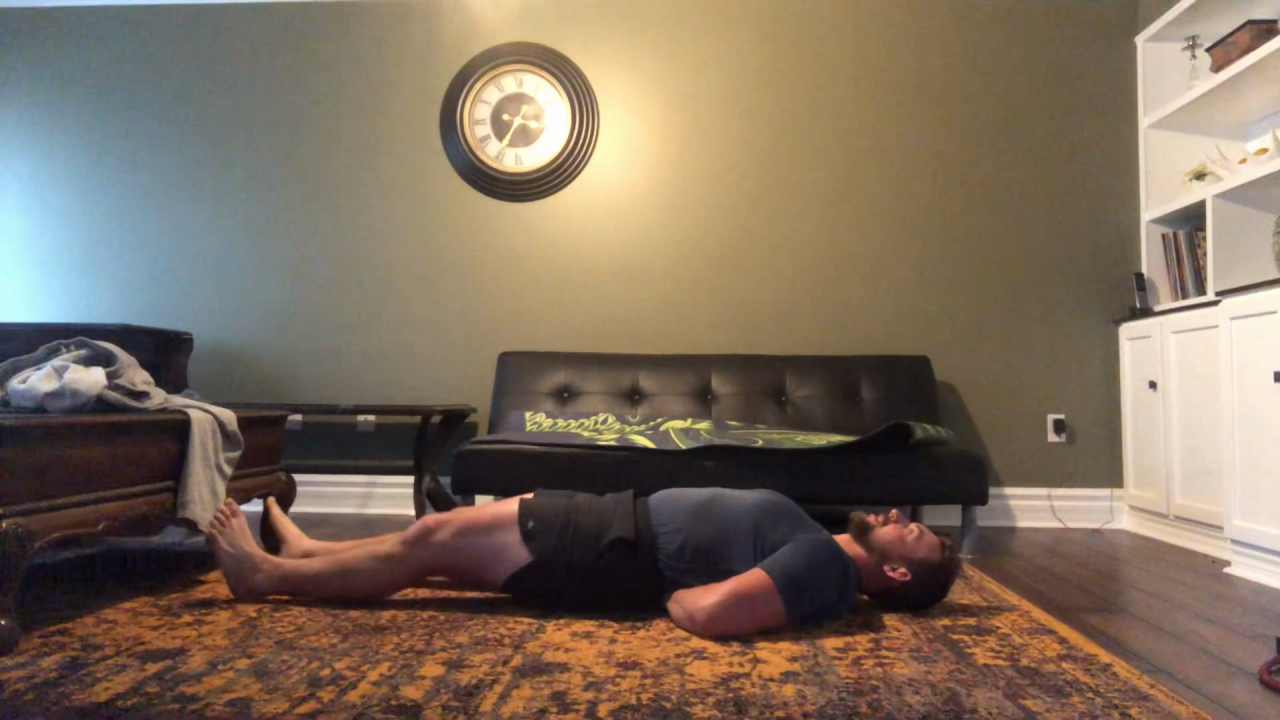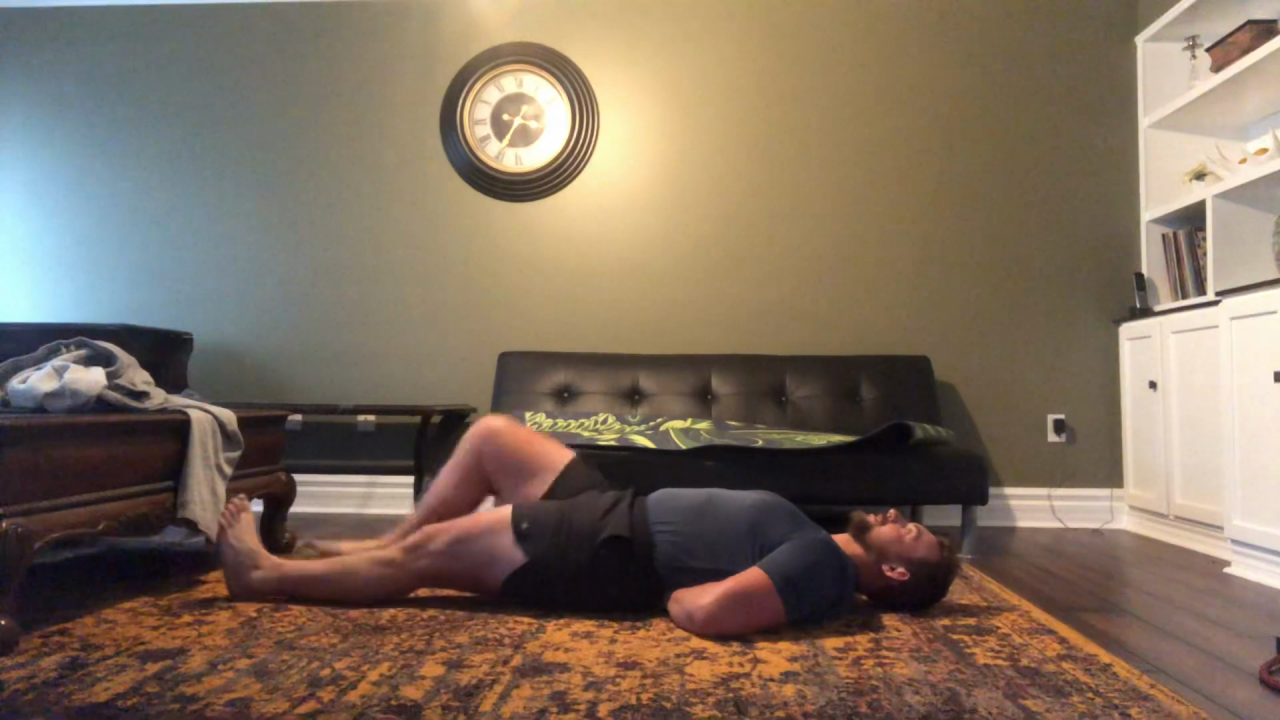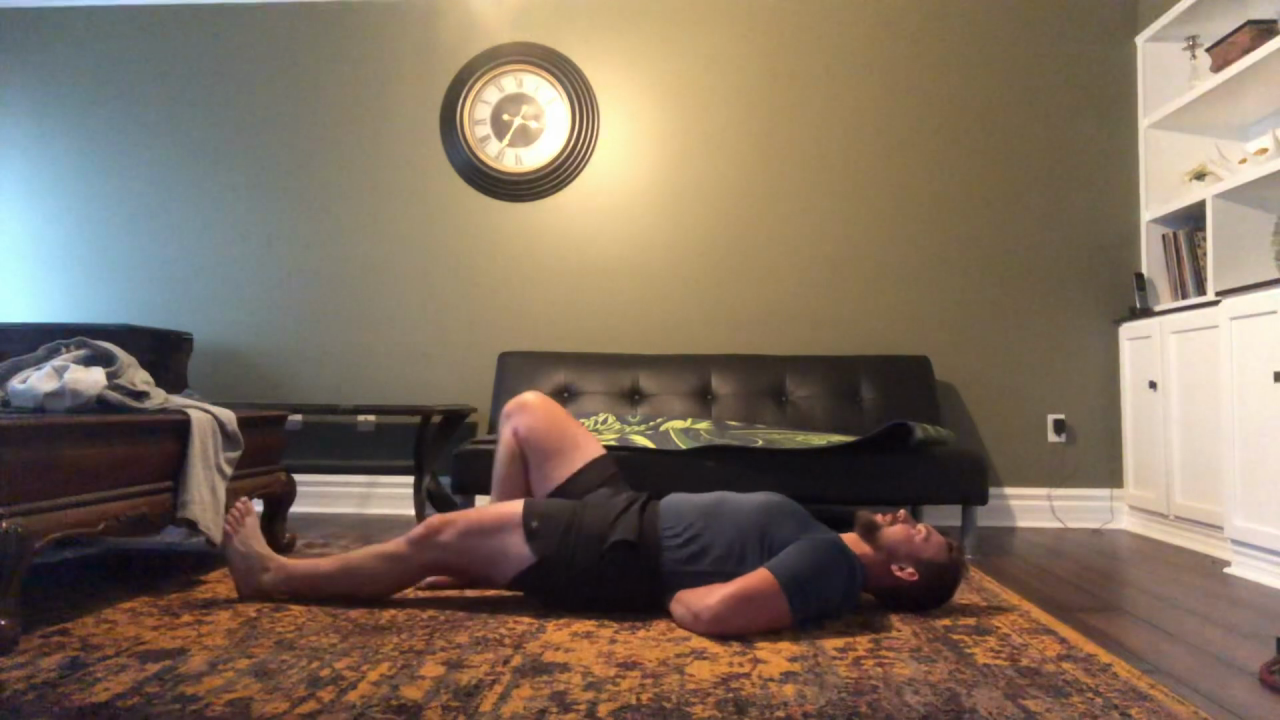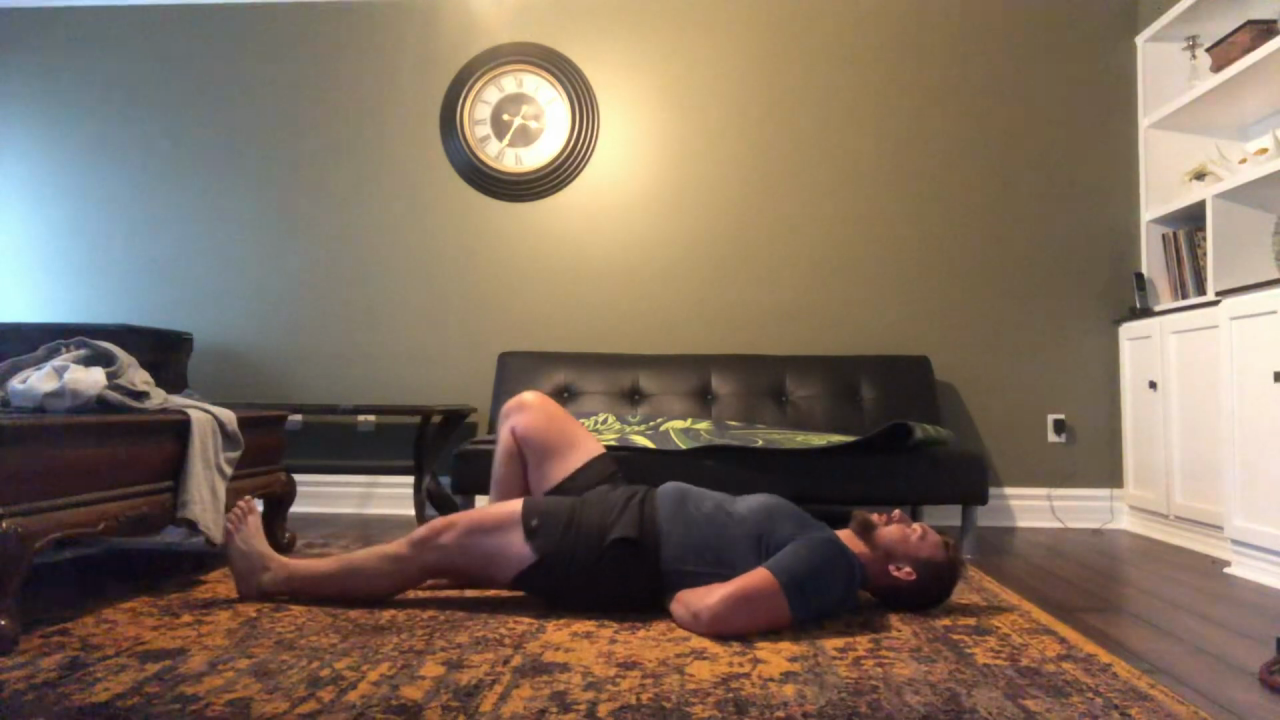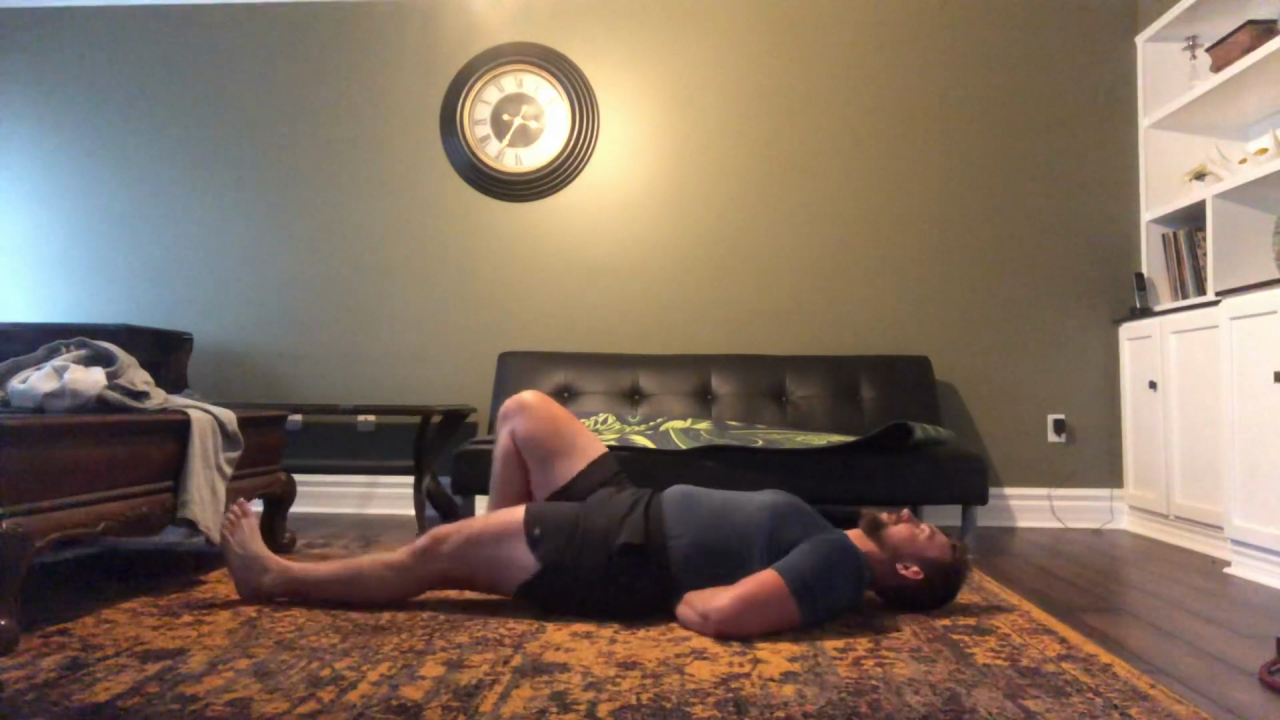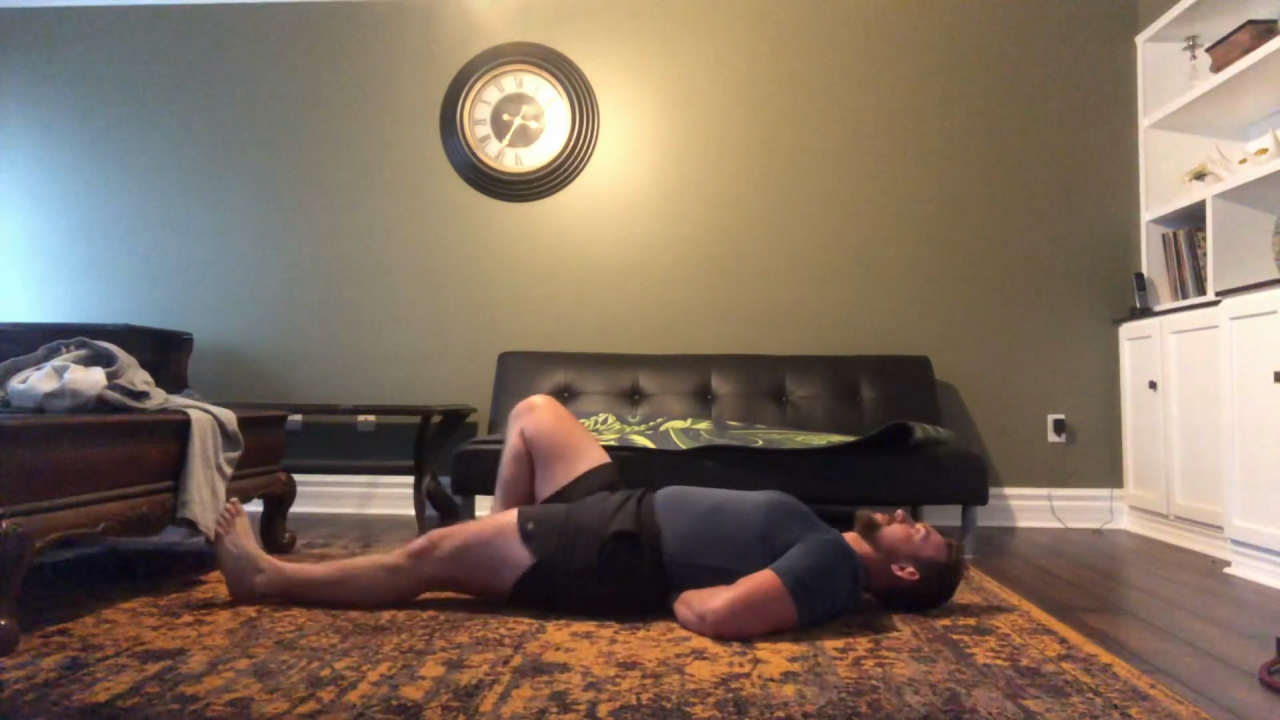
dt=0.5s
person 1, frame 1
left shoulder: (826, 569)
right shoulder: (822, 549)
left elbow: (708, 612)
left wrist: (663, 591)
left hip: (620, 554)
right hip: (626, 517)
left knee: (432, 541)
right knee: (446, 529)
left ankle: (268, 574)
right ankle: (309, 552)
person 1, frame 2
left shoulder: (824, 569)
right shoulder: (821, 548)
left elbow: (705, 611)
left wrist: (660, 590)
left hip: (618, 556)
right hip: (625, 513)
left knee: (427, 551)
right knee: (490, 434)
left ankle: (264, 574)
right ankle: (382, 541)
person 1, frame 3
left shoulder: (832, 568)
right shoulder: (827, 547)
left elbow: (712, 613)
left wrist: (666, 592)
left hip: (623, 556)
right hip: (634, 513)
left knee: (434, 538)
right knee: (525, 412)
left ankle: (273, 575)
right ankle: (495, 556)
person 1, frame 4
left shoulder: (829, 568)
right shoulder: (824, 544)
left elbow: (711, 613)
left wrist: (662, 593)
left hip: (620, 550)
right hip: (631, 509)
left knee: (433, 542)
right knee: (524, 411)
left ankle: (272, 575)
right ankle: (492, 555)
person 1, frame 5
left shoulder: (839, 567)
right shoulder: (830, 547)
left elbow: (722, 615)
left wrist: (671, 595)
left hip: (626, 556)
right hip: (636, 509)
left knee: (435, 550)
right knee: (523, 411)
left ankle: (273, 577)
right ankle: (499, 559)
person 1, frame 6
left shoulder: (834, 567)
right shoulder: (827, 546)
left elbow: (720, 614)
left wrist: (668, 593)
left hip: (621, 556)
right hip: (629, 512)
left knee: (428, 554)
right knee: (534, 411)
left ankle: (266, 577)
right ankle: (497, 554)
